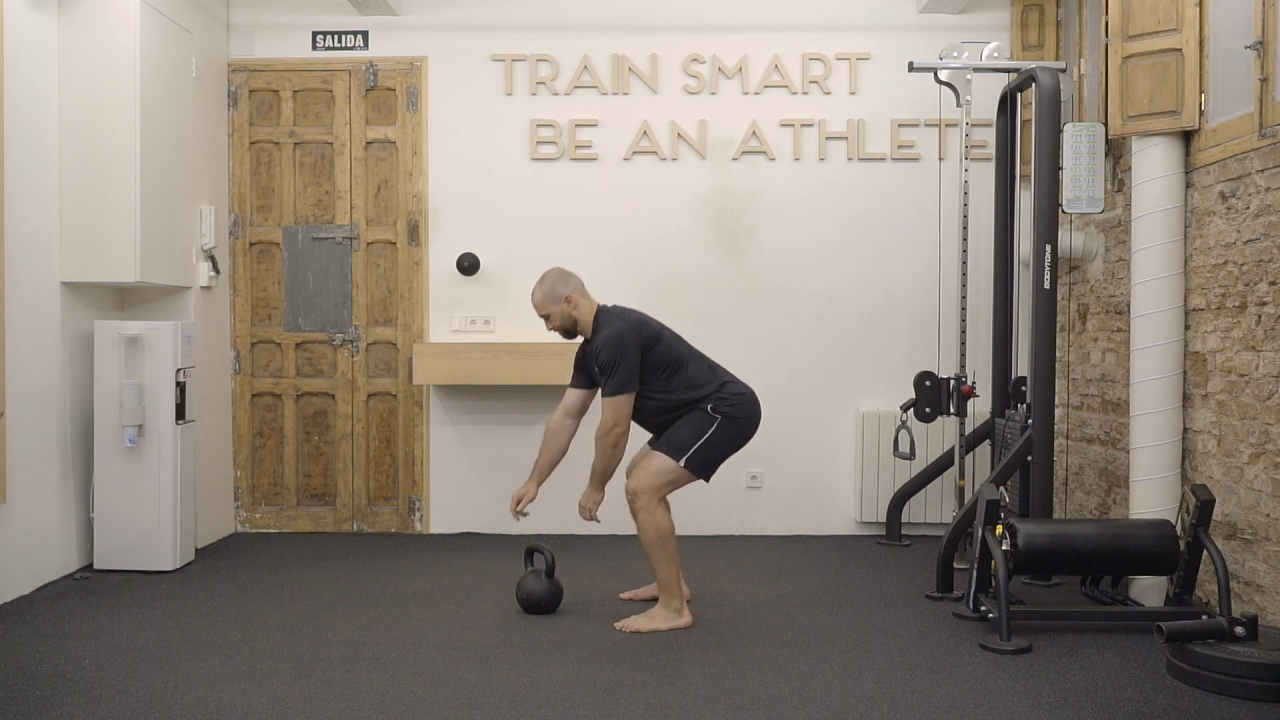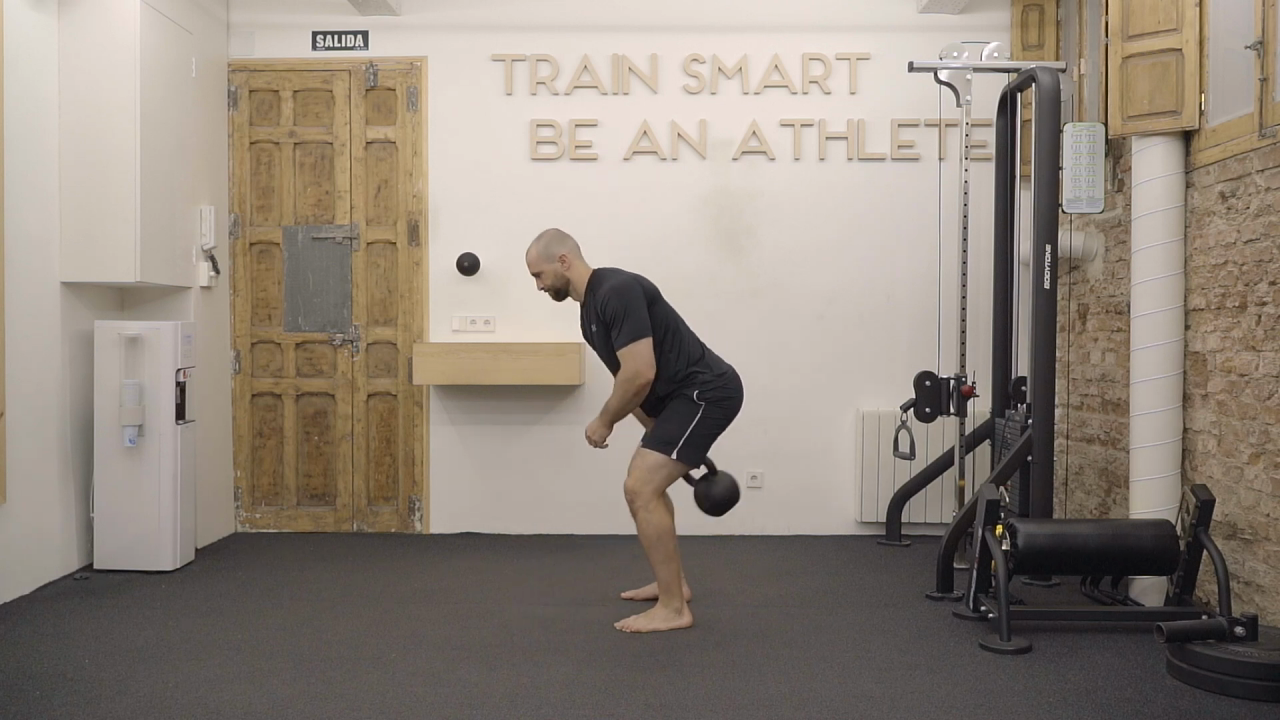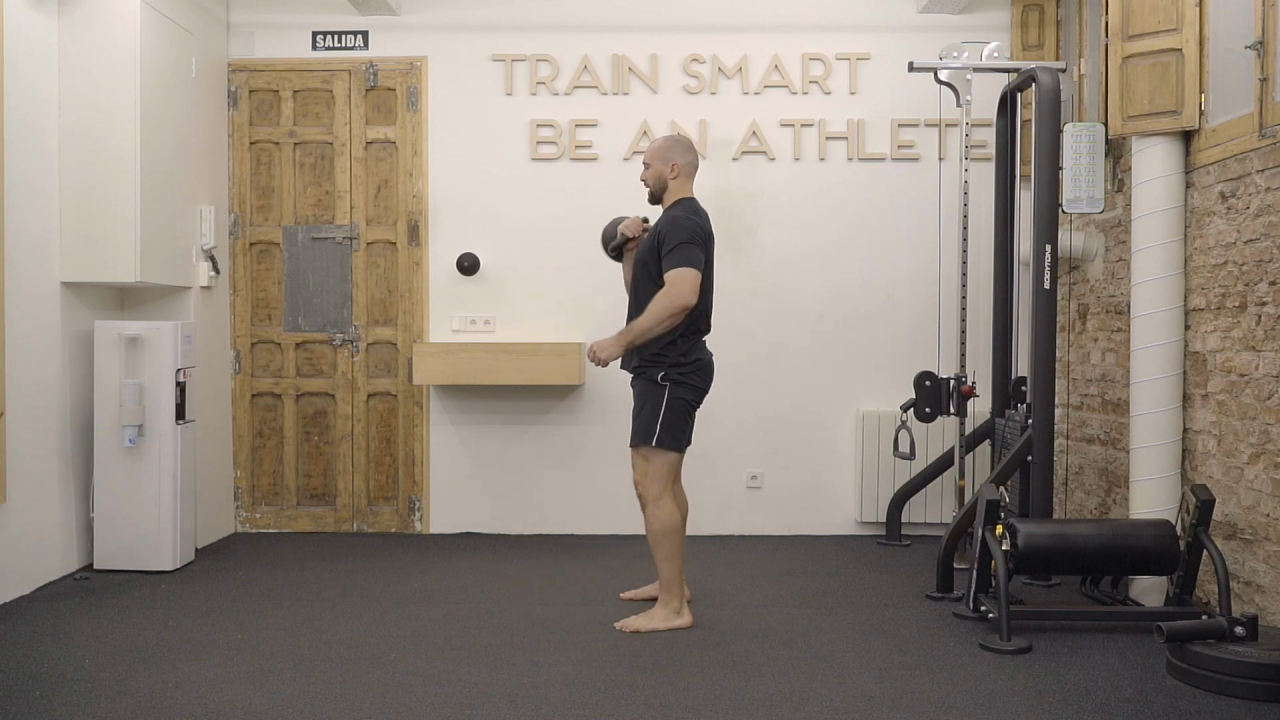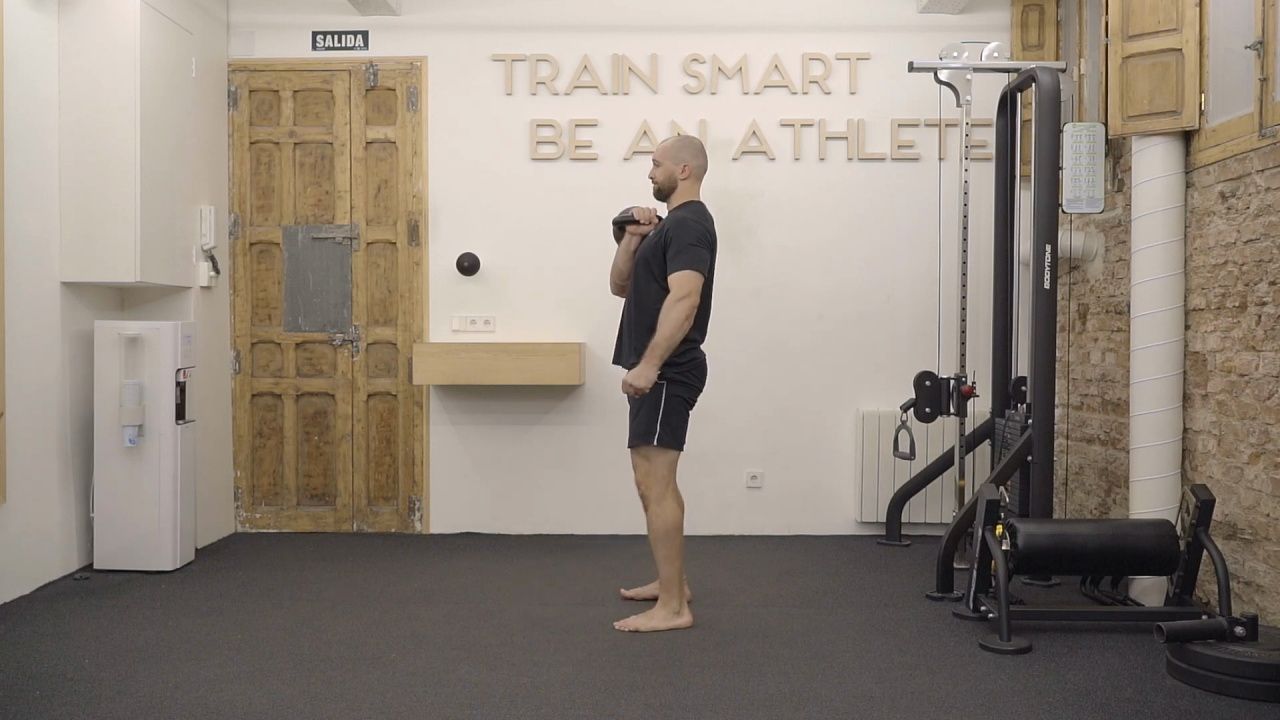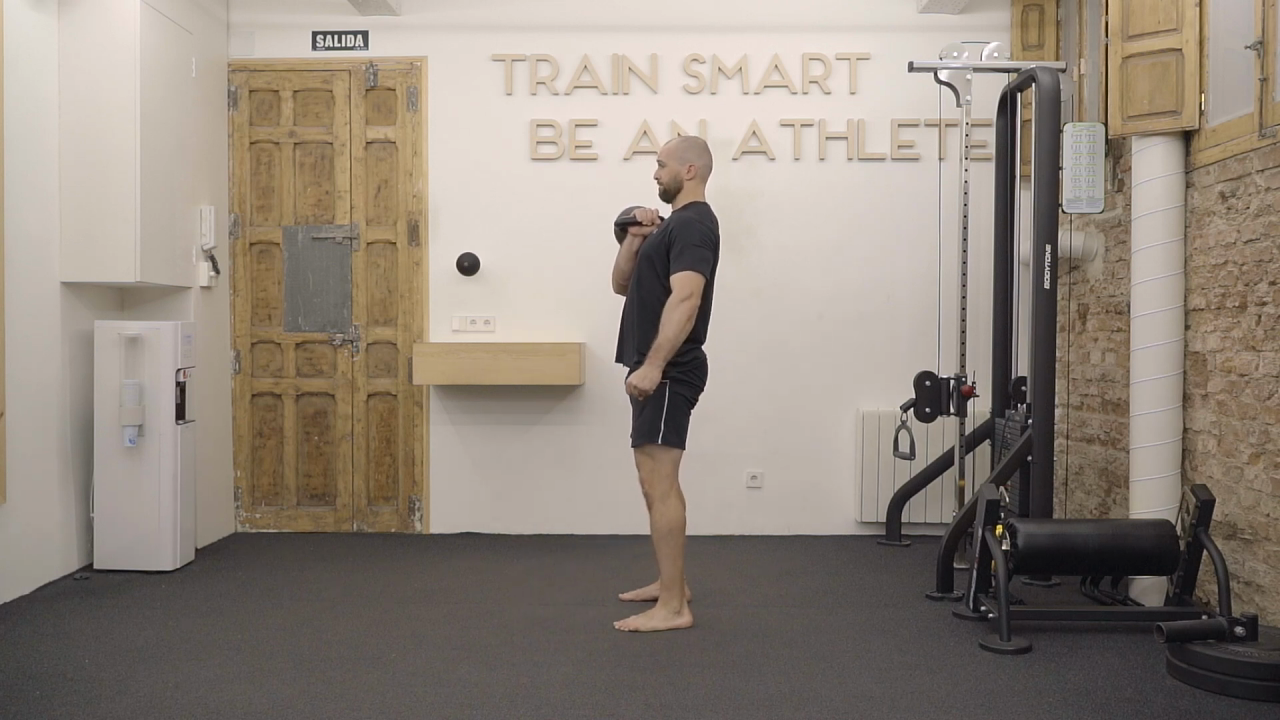
dt=1s
person 1, frame 1
left shoulder: (616, 337)
right shoulder: (594, 345)
left elbow: (614, 427)
right elbow: (566, 417)
left wrist: (595, 489)
right wrist: (533, 483)
left hip: (726, 410)
right hip: (714, 408)
left knee: (641, 489)
right knee: (641, 480)
left ankle: (672, 608)
right ankle: (672, 584)
person 1, frame 2
left shoulder: (618, 292)
right shoulder: (591, 312)
left elbow: (640, 374)
right elbow: (629, 381)
left wrist: (603, 423)
right wrist: (659, 446)
left hip: (705, 393)
right hip: (689, 393)
left knee: (640, 488)
right knee: (645, 482)
left ankle: (672, 607)
right ankle: (672, 582)
person 1, frame 3
left shoulder: (682, 221)
right shoulder: (677, 222)
left elbow: (681, 297)
right elbow: (657, 293)
left wrist: (619, 342)
right wrist: (632, 249)
left hip: (669, 370)
right hip: (668, 368)
left knee: (651, 484)
right knee: (663, 482)
left ankle: (672, 607)
right ankle: (672, 584)
person 1, frame 4
left shoulder: (689, 223)
right shoulder: (670, 224)
left elbow: (684, 298)
right elbow: (621, 286)
left wrist: (649, 364)
right wrist: (632, 238)
left hip: (667, 373)
right hip: (661, 370)
left knee: (653, 484)
right knee: (658, 481)
left ankle: (673, 607)
right ankle: (672, 582)
person 1, frame 5
left shoulder: (693, 223)
right shoulder: (673, 224)
left elbow: (685, 299)
right elbow: (623, 285)
left wrist: (653, 365)
right wrist: (634, 238)
left hip: (668, 372)
right hip: (657, 369)
left knee: (658, 483)
right knee: (659, 481)
left ankle: (673, 607)
right ankle: (671, 583)
